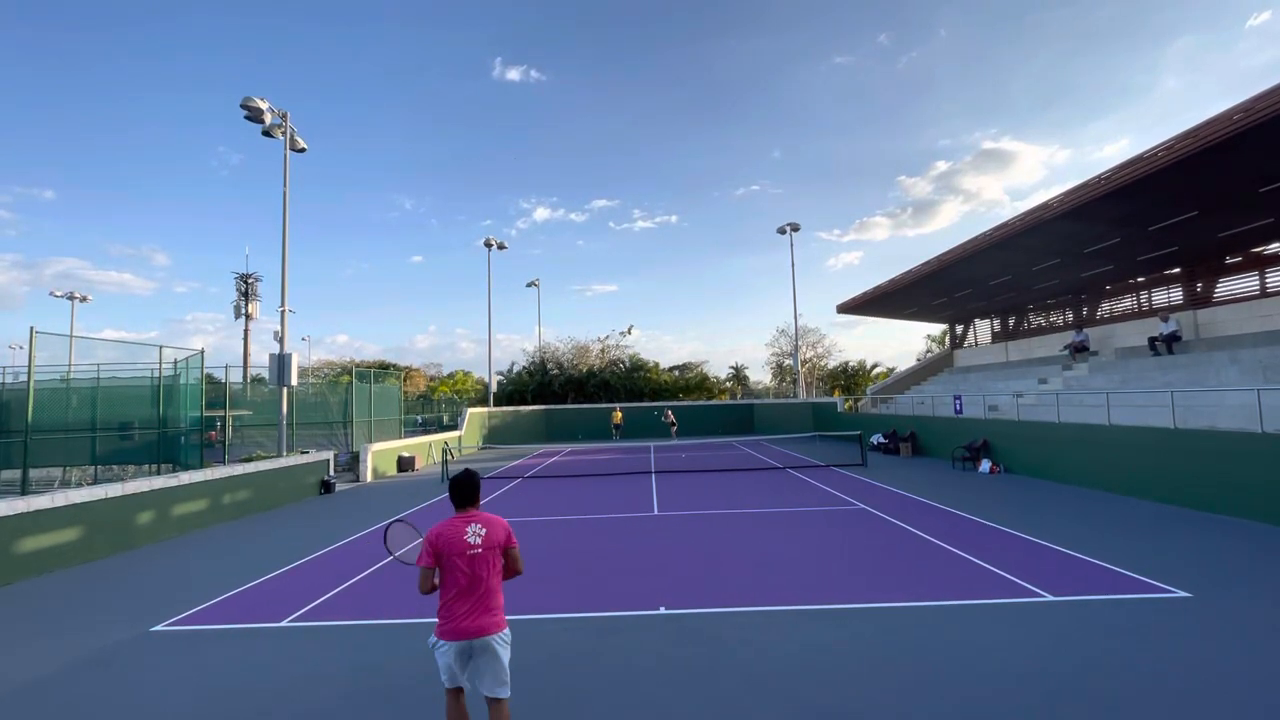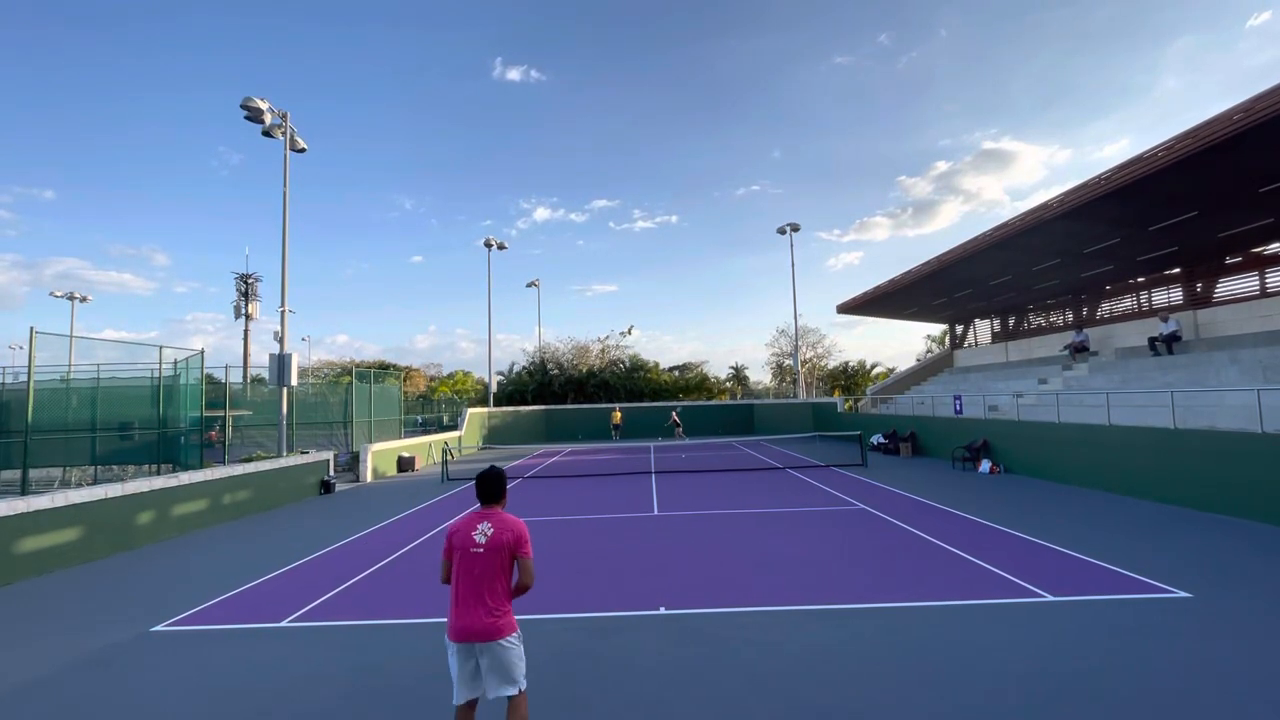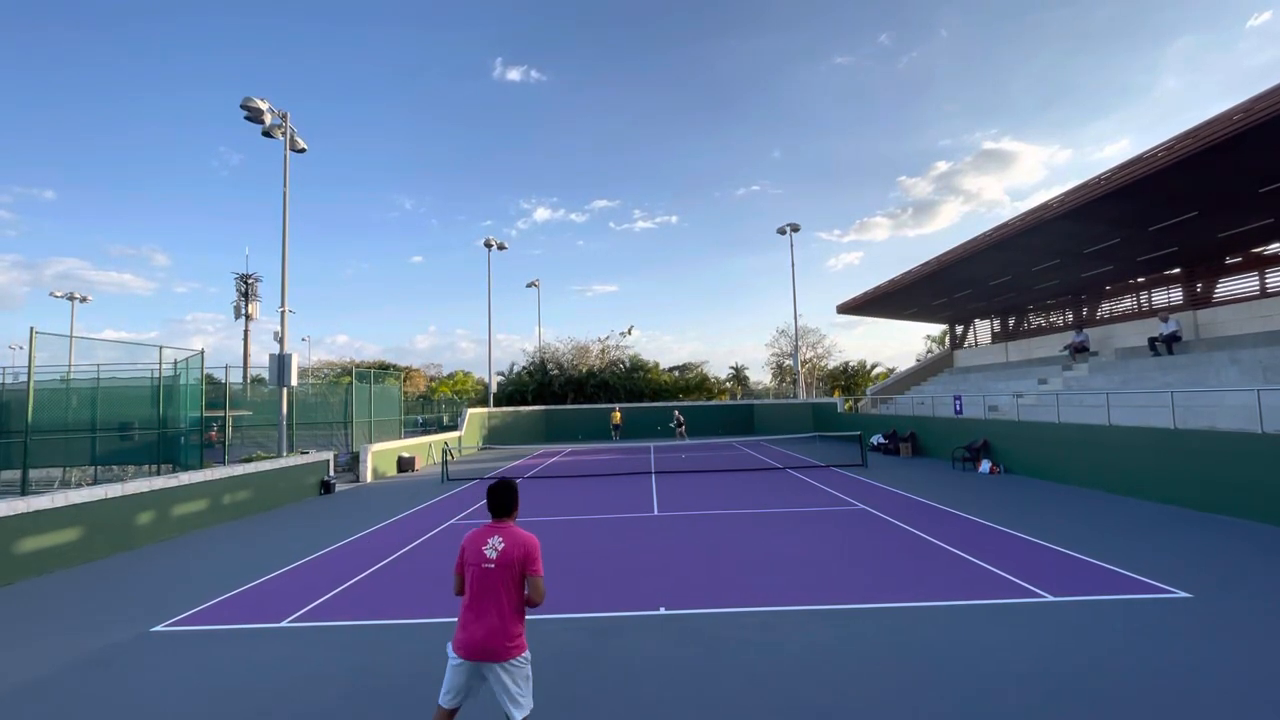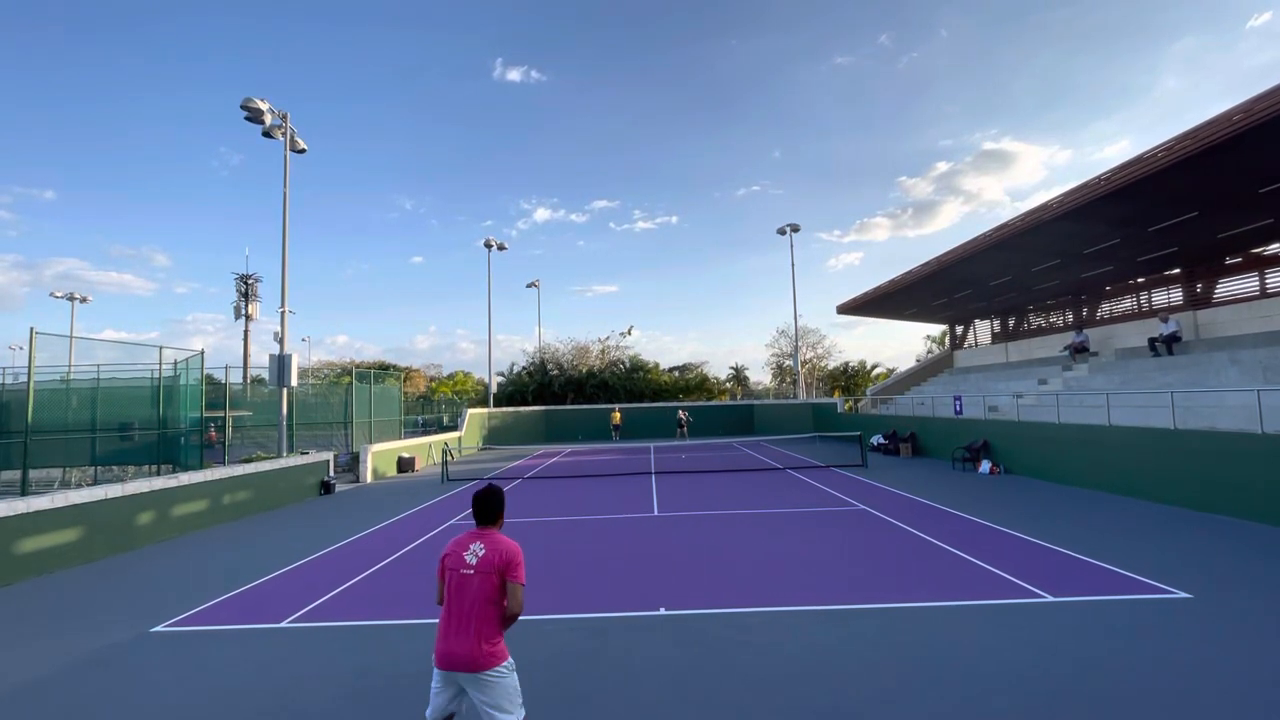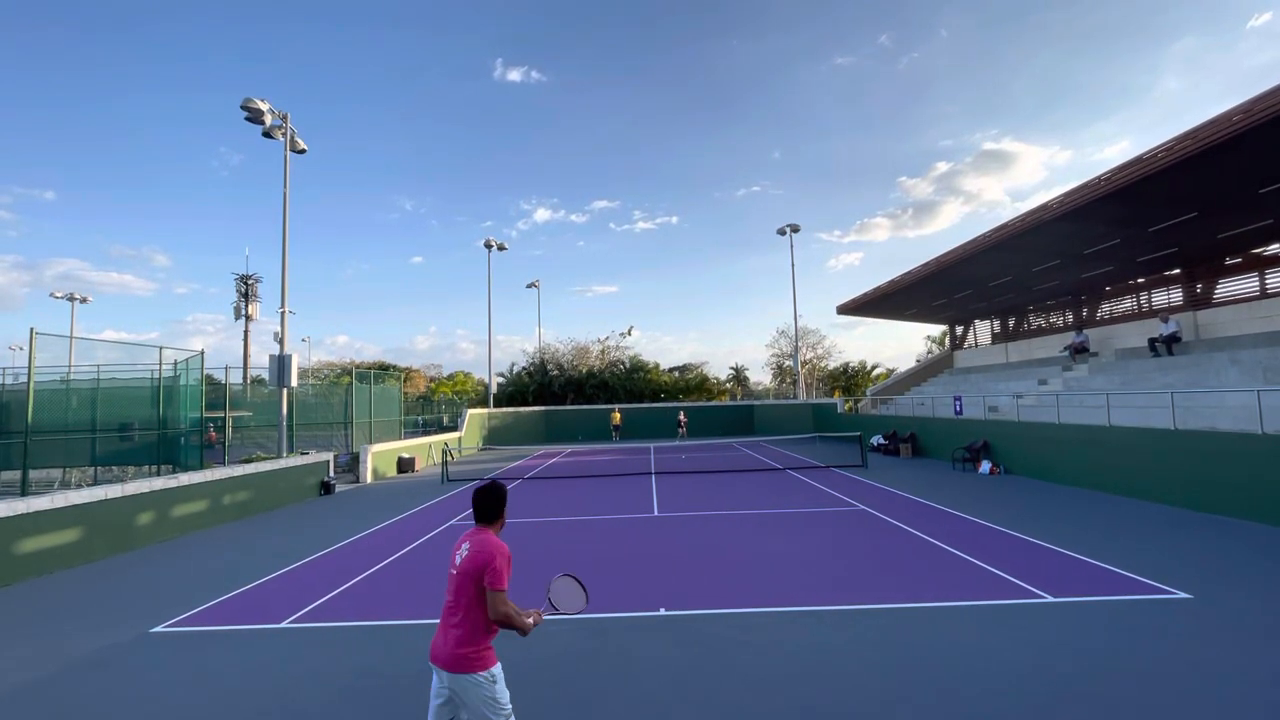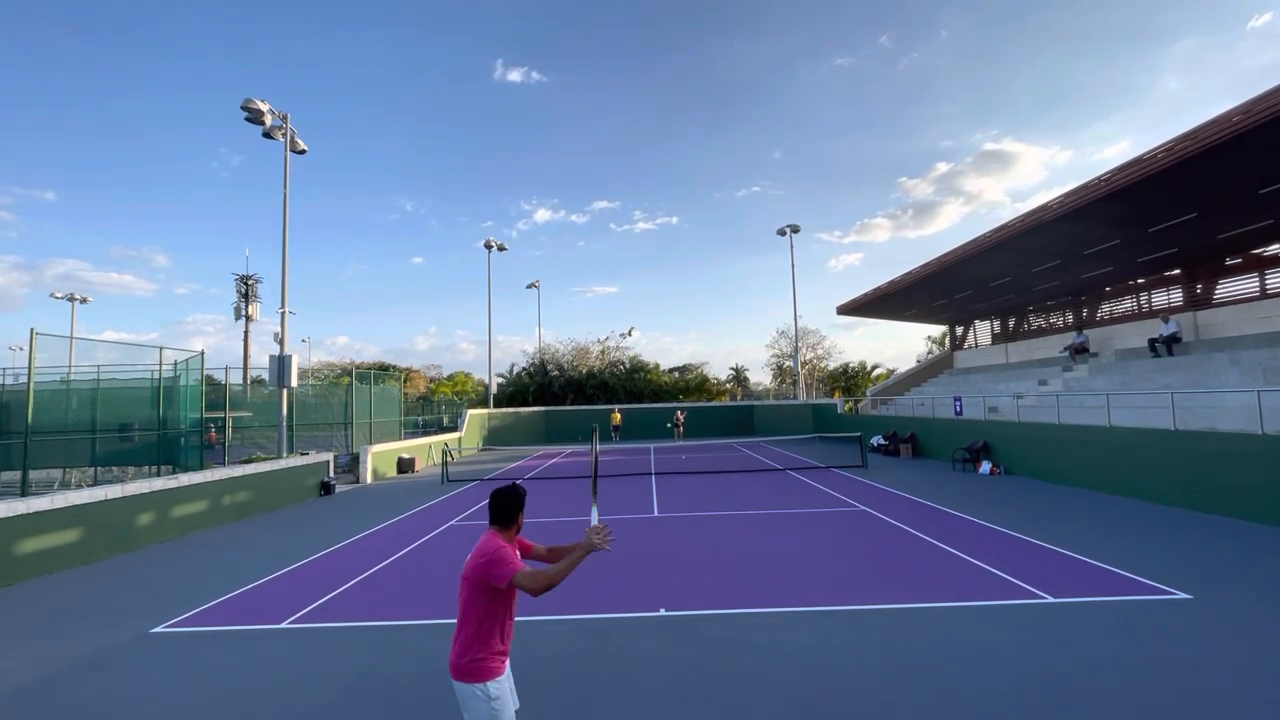
dt=0.3s
person 1, frame 1
left shoulder: (436, 533)
right shoulder: (500, 526)
left elbow: (425, 587)
right elbow: (516, 569)
left hip: (451, 631)
right hip: (491, 628)
left knee: (454, 692)
right knee: (498, 698)
person 1, frame 2
left shoulder: (456, 528)
right shoulder: (515, 527)
left elbow: (445, 577)
right elbow: (527, 581)
left hip: (459, 630)
right hip: (498, 630)
right knee: (517, 696)
person 1, frame 3
left shoulder: (470, 539)
right shoulder: (526, 542)
left elbow: (459, 589)
right elbow: (536, 597)
left hip: (466, 645)
right hip: (506, 649)
person 1, frame 4
left shoulder: (452, 546)
right shoulder: (509, 550)
left elbow: (441, 598)
right elbow: (515, 607)
right wrist: (501, 626)
left hip: (446, 656)
right hip: (486, 659)
person 1, frame 5
left shoulder: (466, 540)
right shoulder: (496, 550)
right elbow: (497, 613)
left wrist: (519, 615)
right wrist: (523, 625)
left hip: (442, 656)
right hip: (471, 664)
person 1, frame 6
left shoulder: (503, 541)
right shoulder: (496, 551)
left elbow: (546, 553)
right elbow: (535, 584)
left wrist: (582, 546)
right wrist: (583, 550)
left hip: (476, 660)
right hip: (481, 668)
